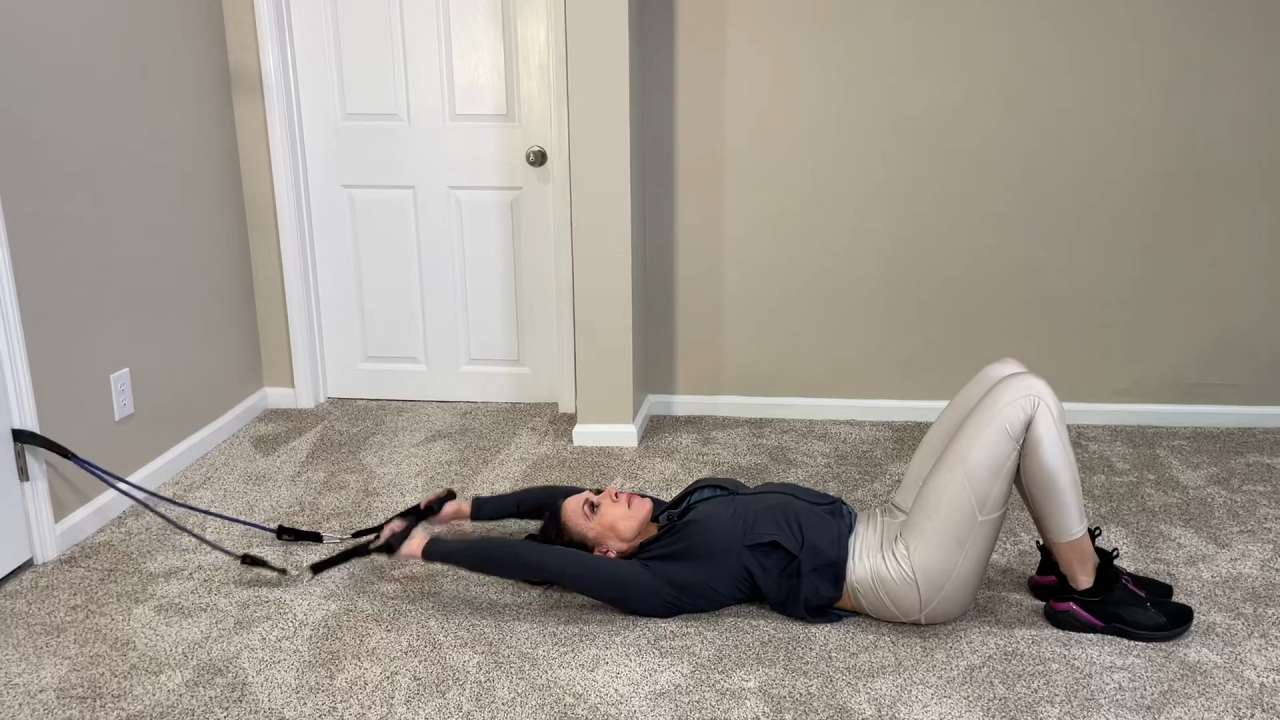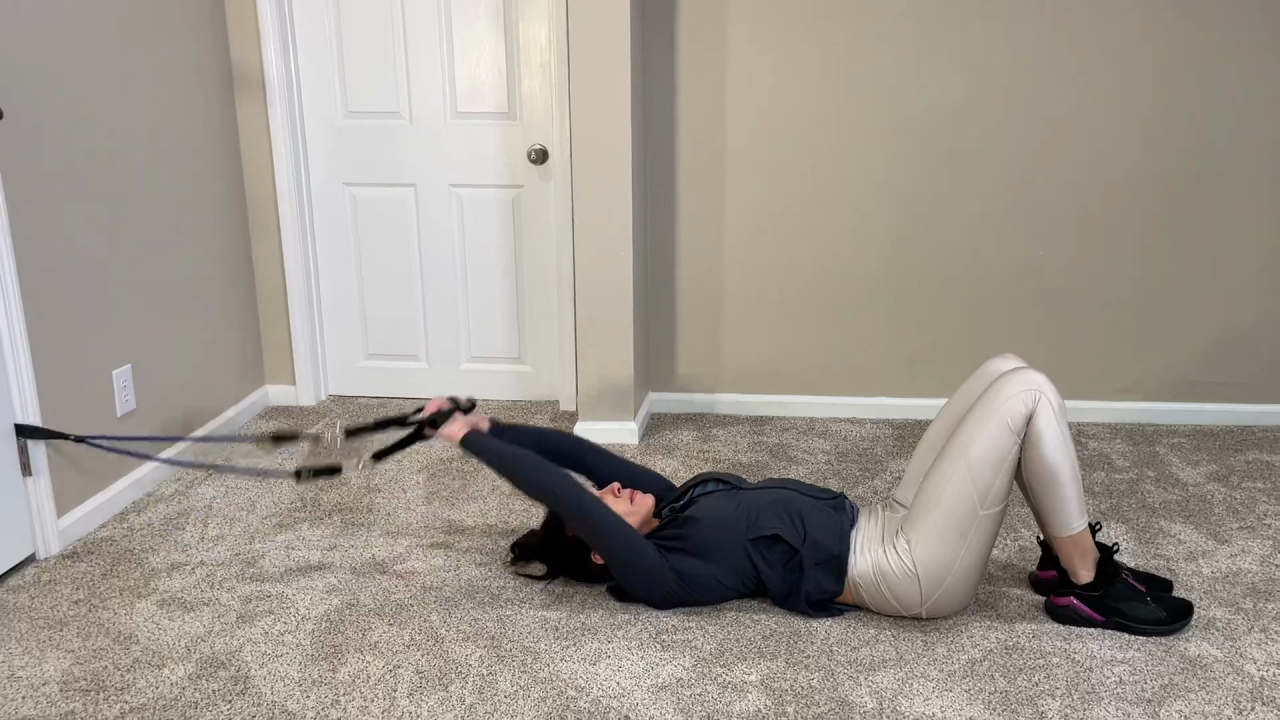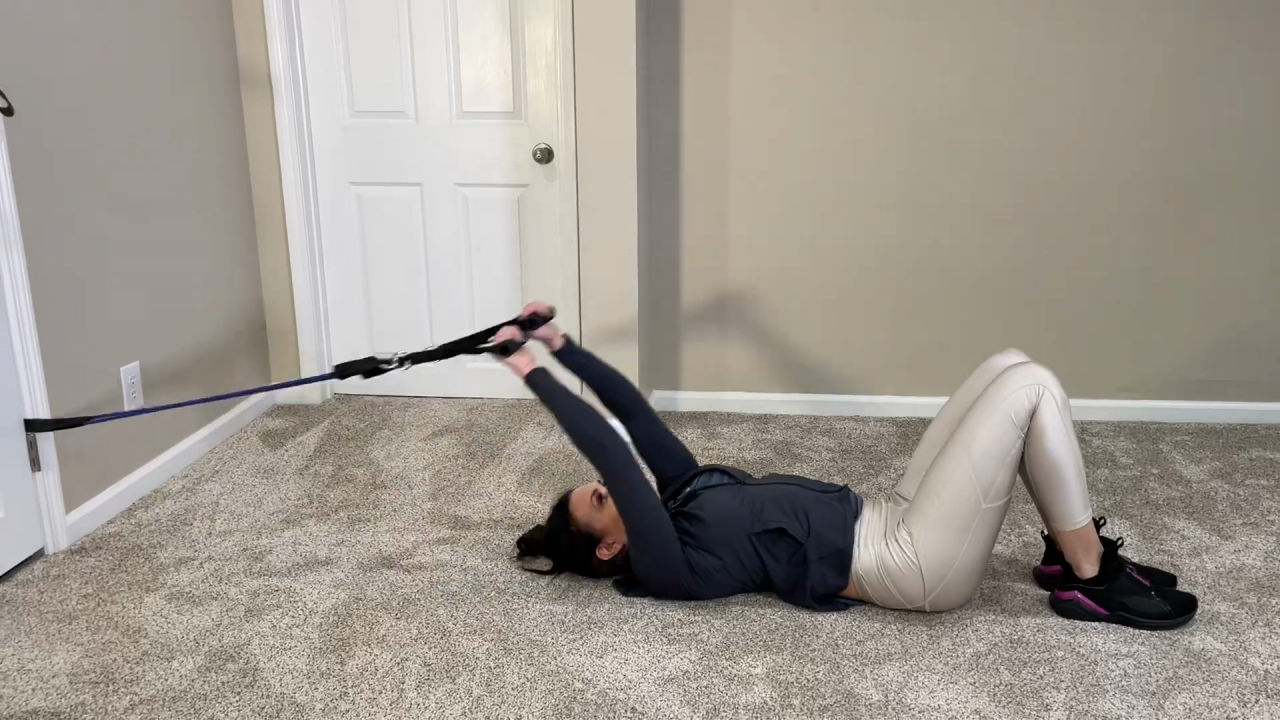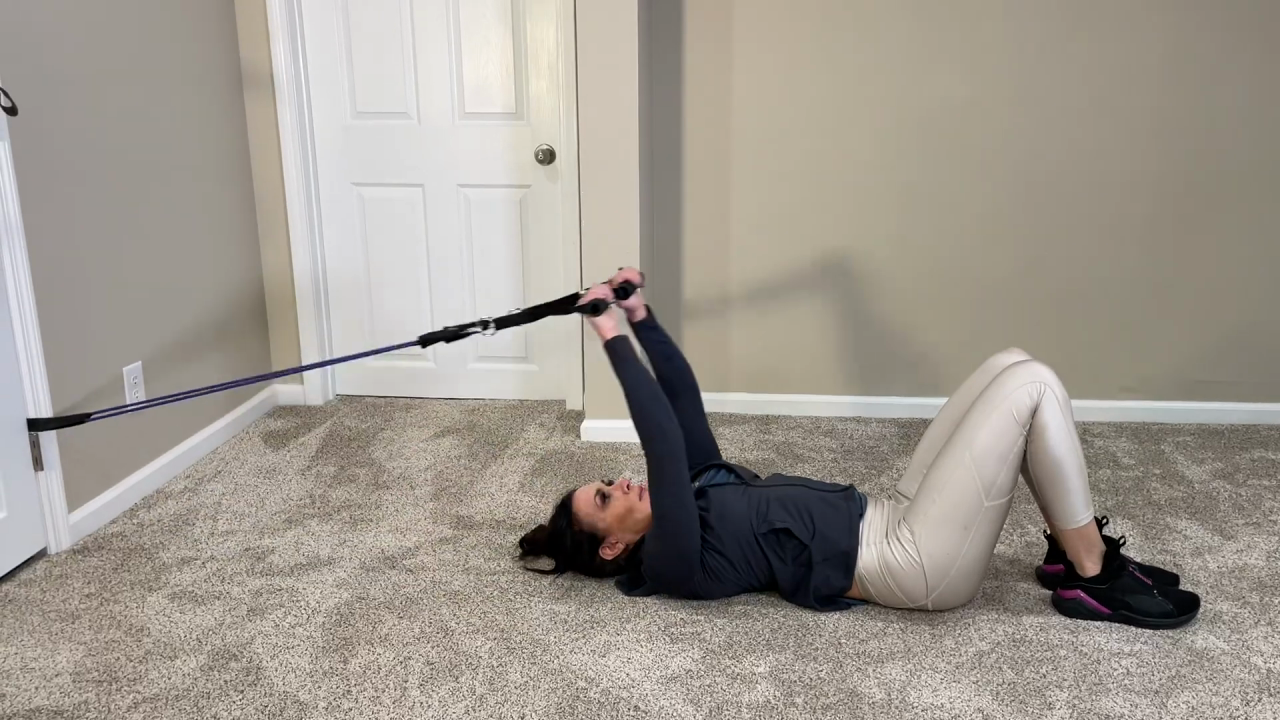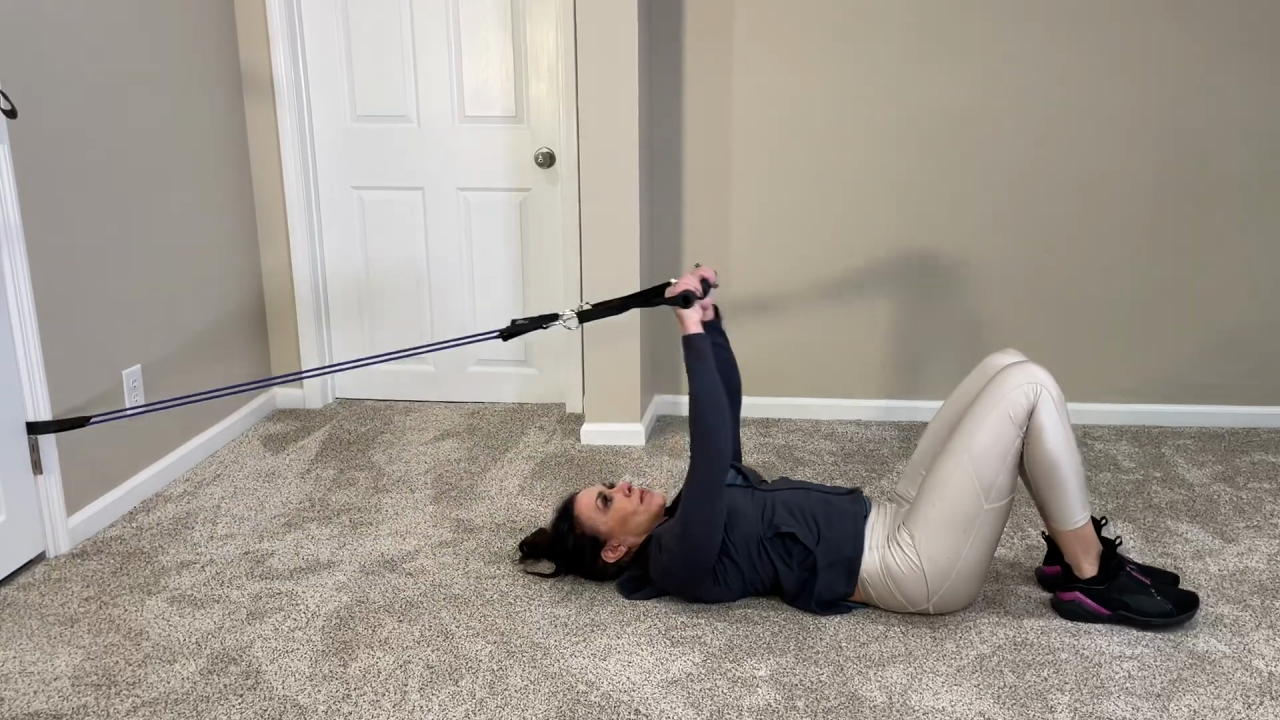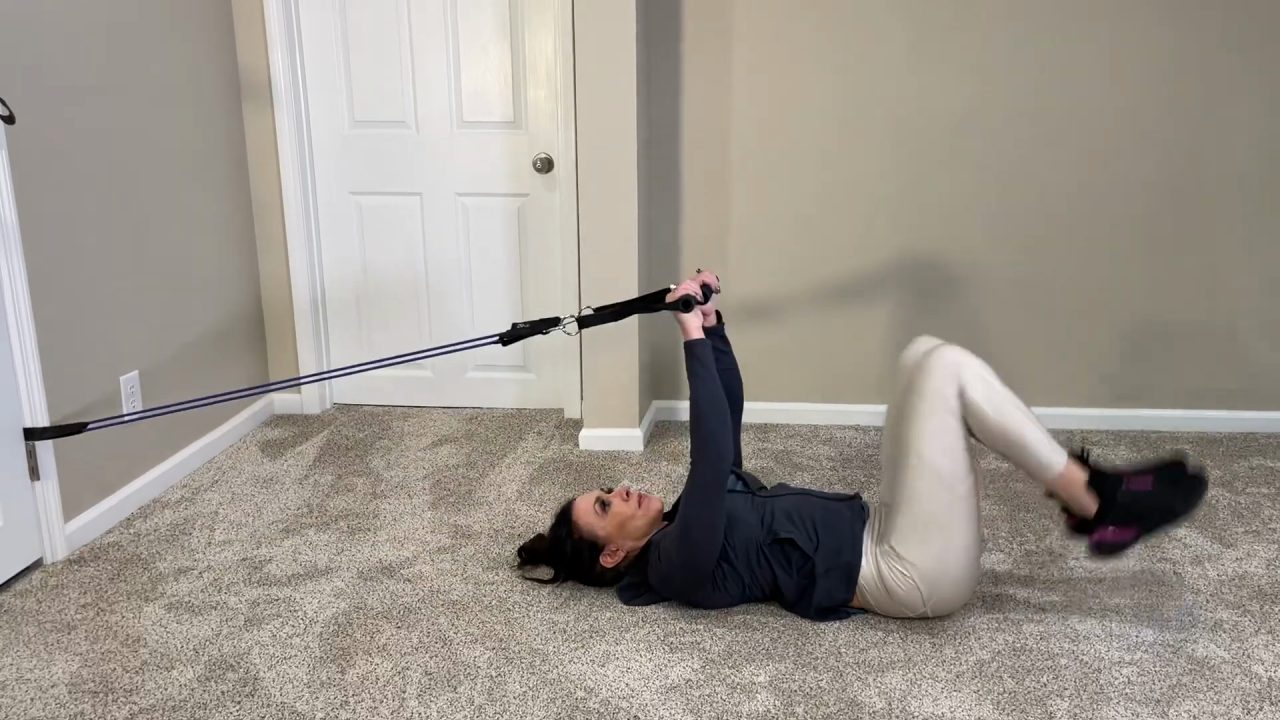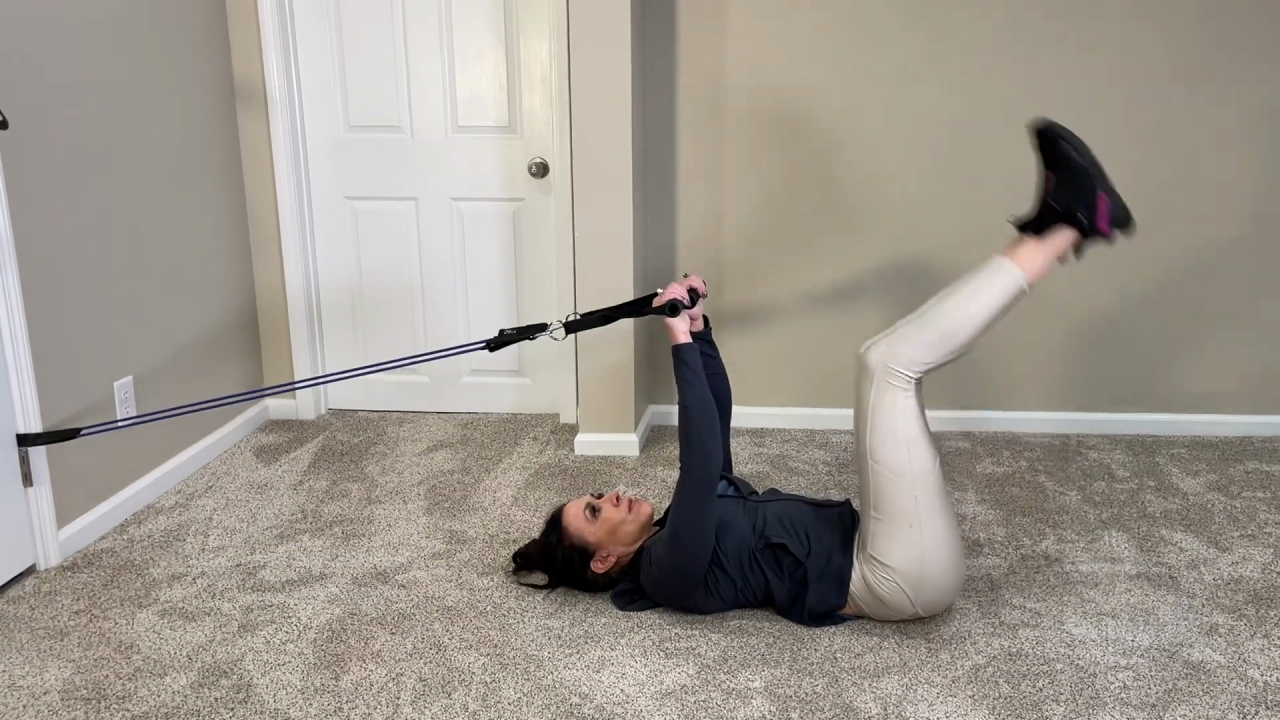
dt=0.3s
person 1, frame 1
left shoulder: (670, 519)
right shoulder: (657, 579)
left elbow: (563, 491)
right elbow: (543, 557)
left wrist: (466, 508)
right wrist: (434, 542)
left hip: (881, 531)
right hip: (909, 578)
left knee: (1006, 379)
right knee: (1024, 399)
left ankle: (1069, 563)
right ankle: (1089, 591)
person 1, frame 2
left shoulder: (672, 508)
right shoulder: (664, 572)
left elbow: (586, 456)
right elbow: (567, 496)
left wrist: (485, 427)
right wrist: (477, 439)
left hip: (886, 524)
right hip: (910, 572)
left knee: (1006, 373)
right knee: (1027, 395)
left ankle: (1071, 558)
right ankle: (1089, 585)
person 1, frame 3
left shoulder: (682, 497)
right shoulder: (668, 565)
left elbow: (635, 418)
right elbow: (612, 455)
left wrist: (563, 347)
right wrist: (535, 375)
left hip: (886, 521)
right hip: (911, 566)
left knee: (1012, 367)
right knee: (1029, 388)
left ankle: (1072, 552)
right ankle: (1093, 580)
person 1, frame 4
left shoulder: (702, 487)
right shoulder: (674, 563)
left elbow: (681, 402)
right elbow: (662, 442)
left wrist: (640, 318)
right wrist: (614, 341)
left hip: (890, 519)
right hip: (917, 567)
left knee: (1013, 367)
right knee: (1032, 388)
left ankle: (1072, 551)
right ankle: (1093, 576)
person 1, frame 5
left shoulder: (689, 517)
right shoulder: (679, 561)
left elbow: (724, 413)
right elbow: (710, 454)
left wrist: (707, 321)
right wrist: (691, 338)
left hip: (893, 521)
right hip: (914, 569)
left knee: (1007, 370)
right knee: (1026, 388)
left ankle: (1074, 552)
right ankle: (1091, 576)
person 1, frame 6
left shoulder: (686, 524)
right shoulder: (678, 567)
left elbow: (726, 420)
right elbow: (712, 458)
left wrist: (711, 326)
right wrist: (693, 344)
left hip: (884, 529)
right hip: (915, 576)
left knee: (926, 355)
right knee: (943, 370)
left ankle: (1088, 495)
right ankle: (1093, 500)
person 1, frame 7
left shoulder: (678, 532)
right shoulder: (673, 574)
left elbow: (711, 442)
right elbow: (702, 463)
left wrist: (693, 329)
right wrist: (682, 347)
left hip: (874, 547)
right hip: (900, 580)
left knee: (890, 364)
right knee: (886, 362)
left ankle: (1058, 226)
right ankle: (1061, 231)
